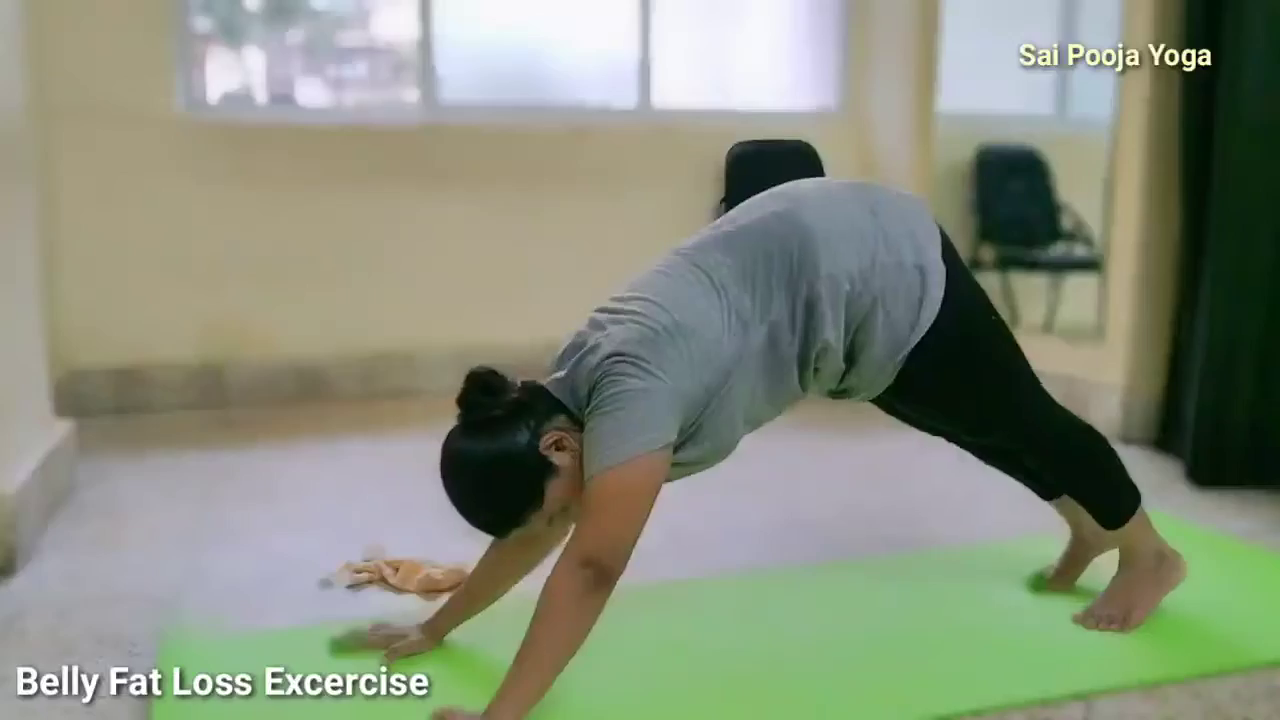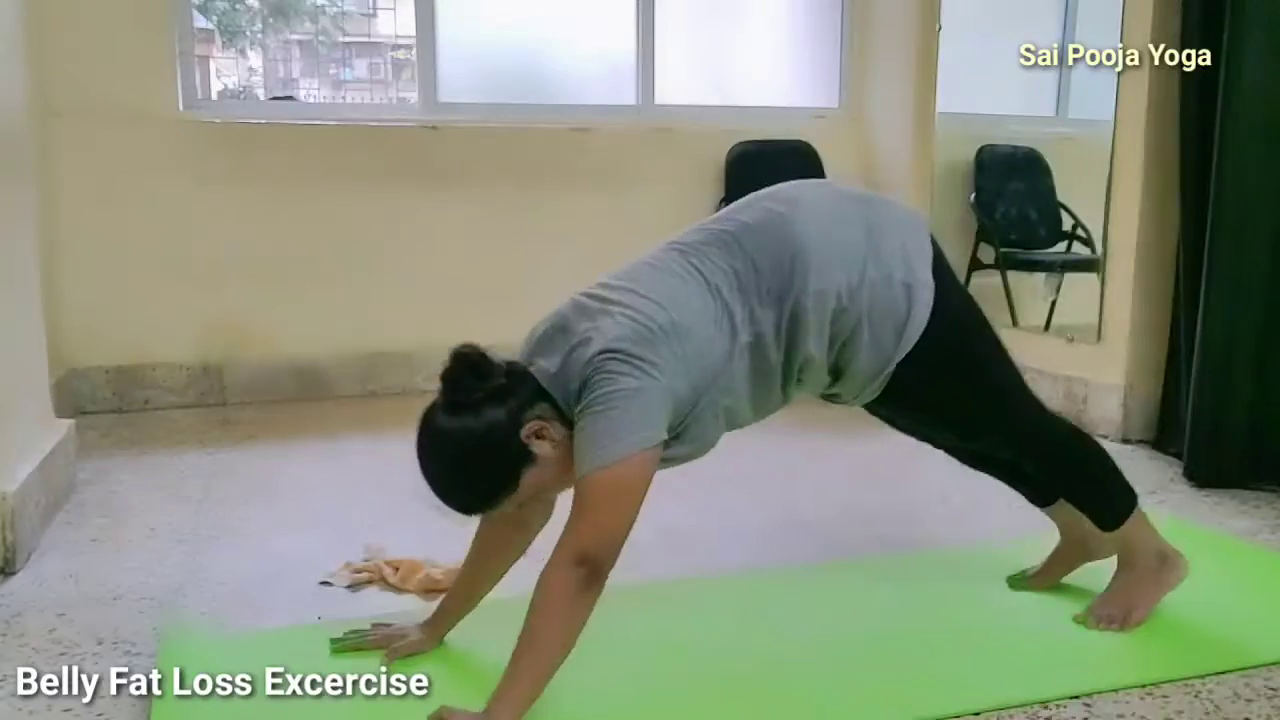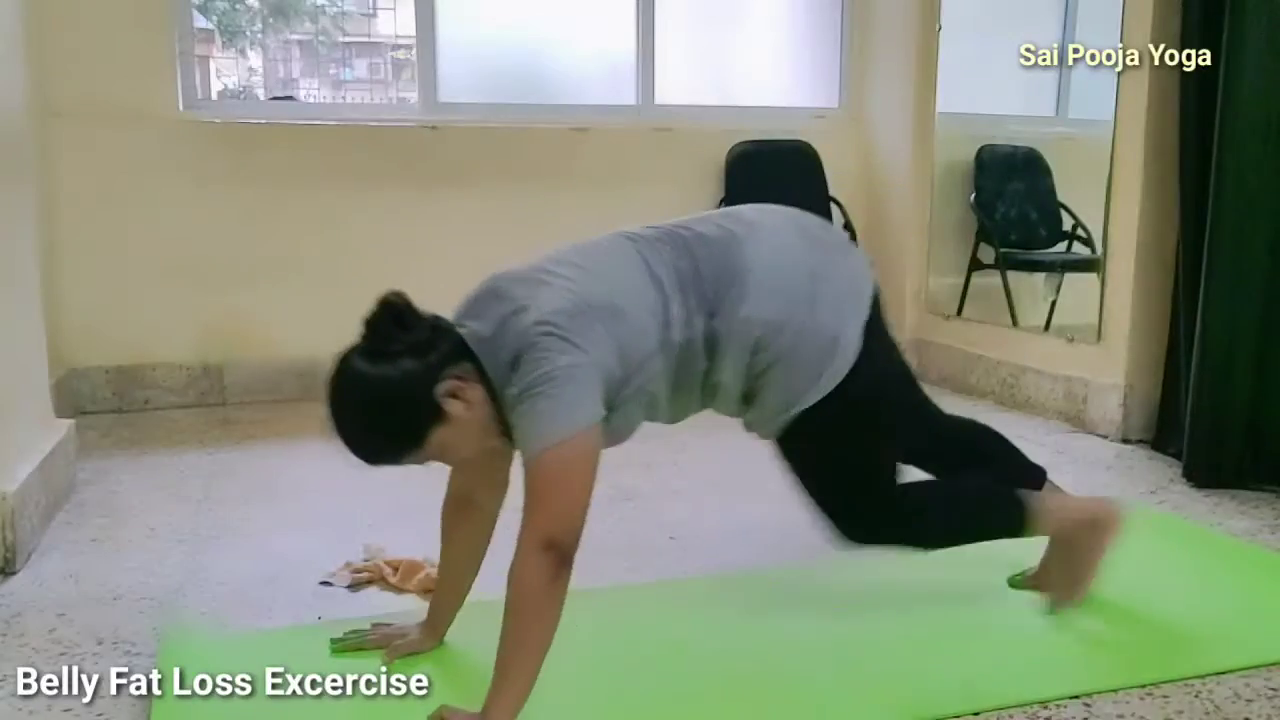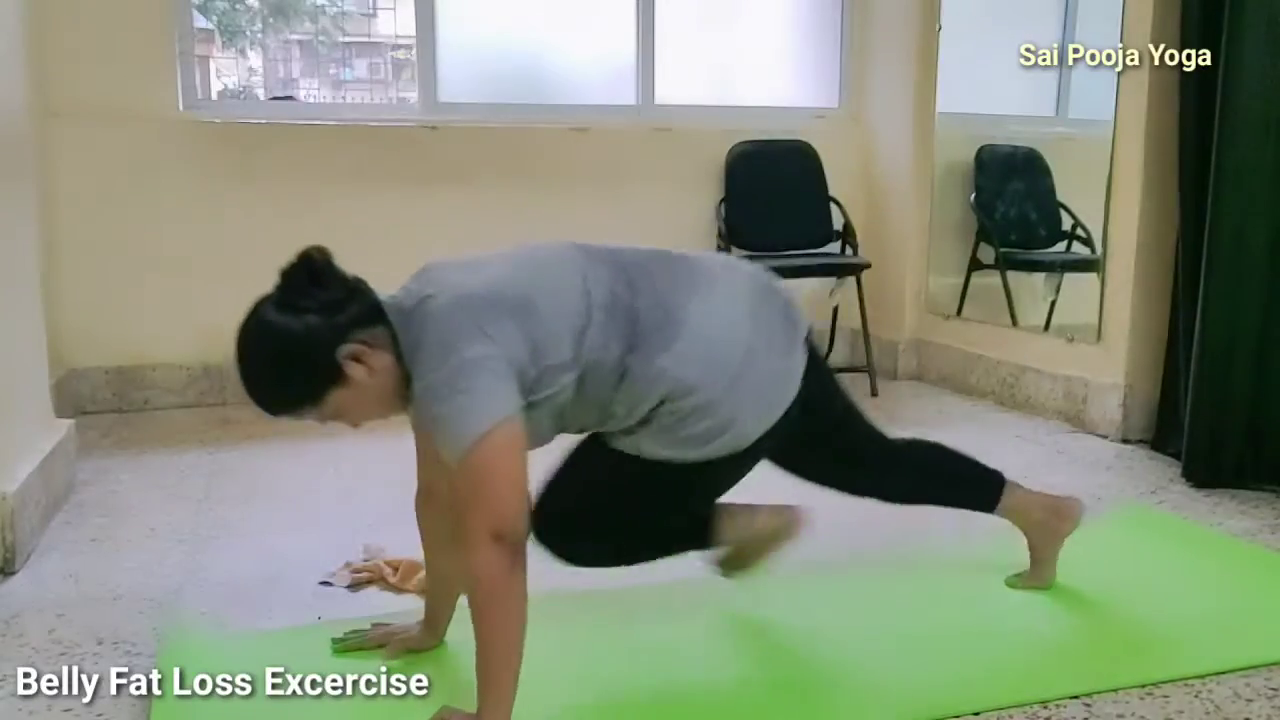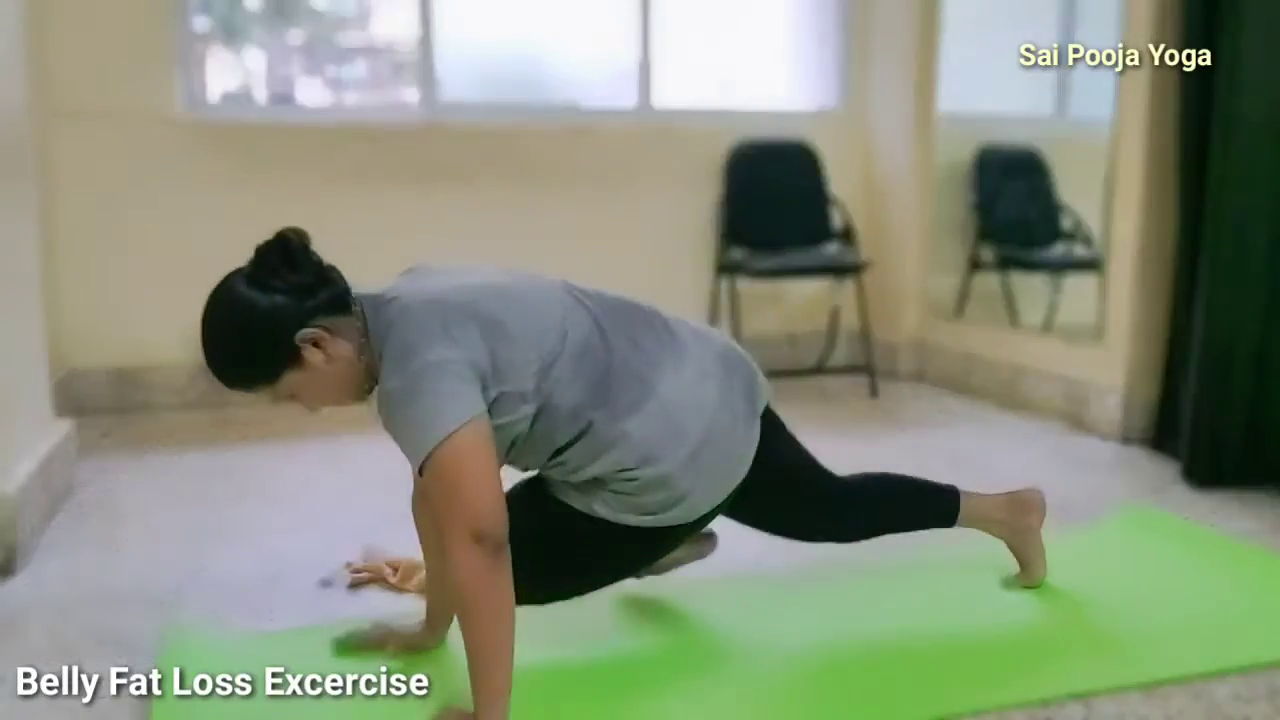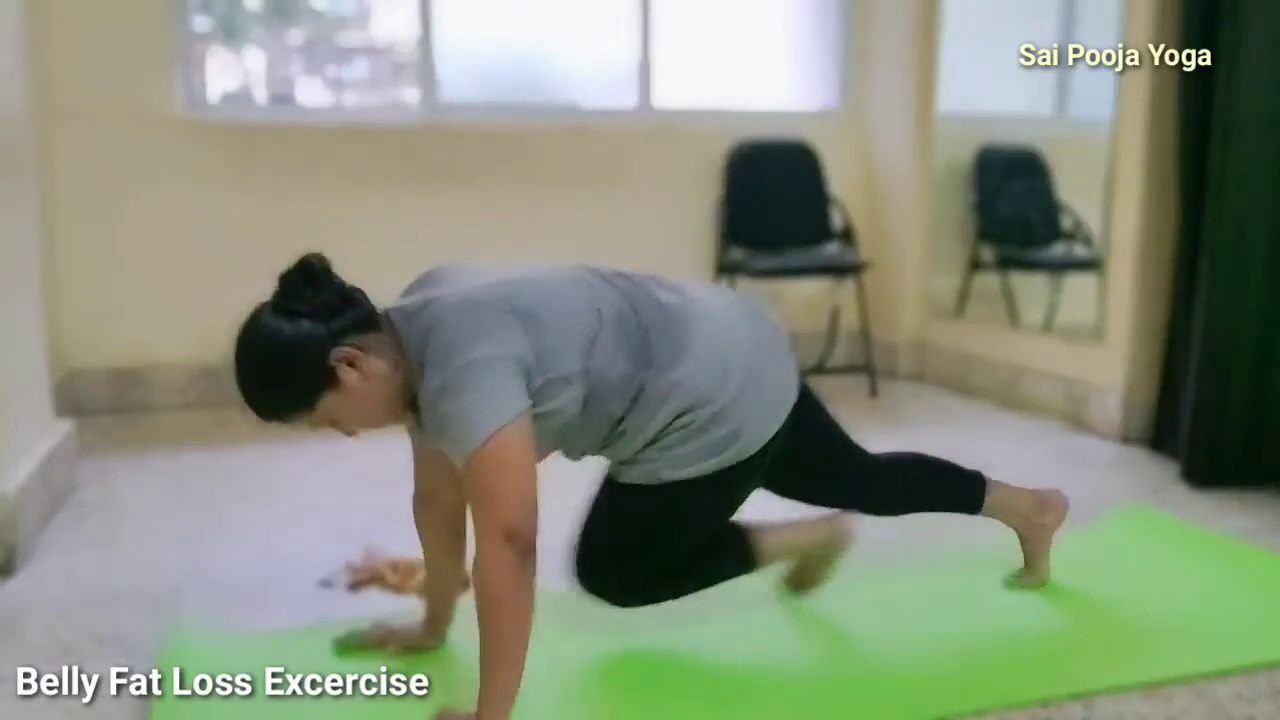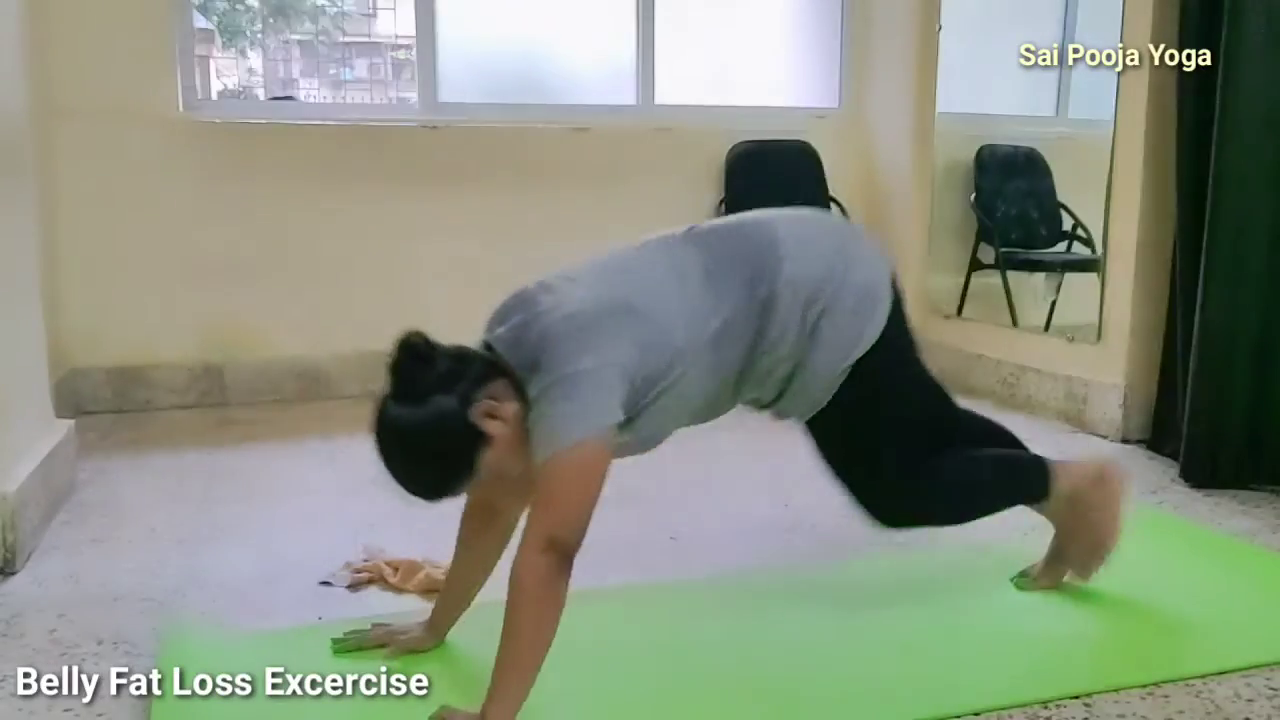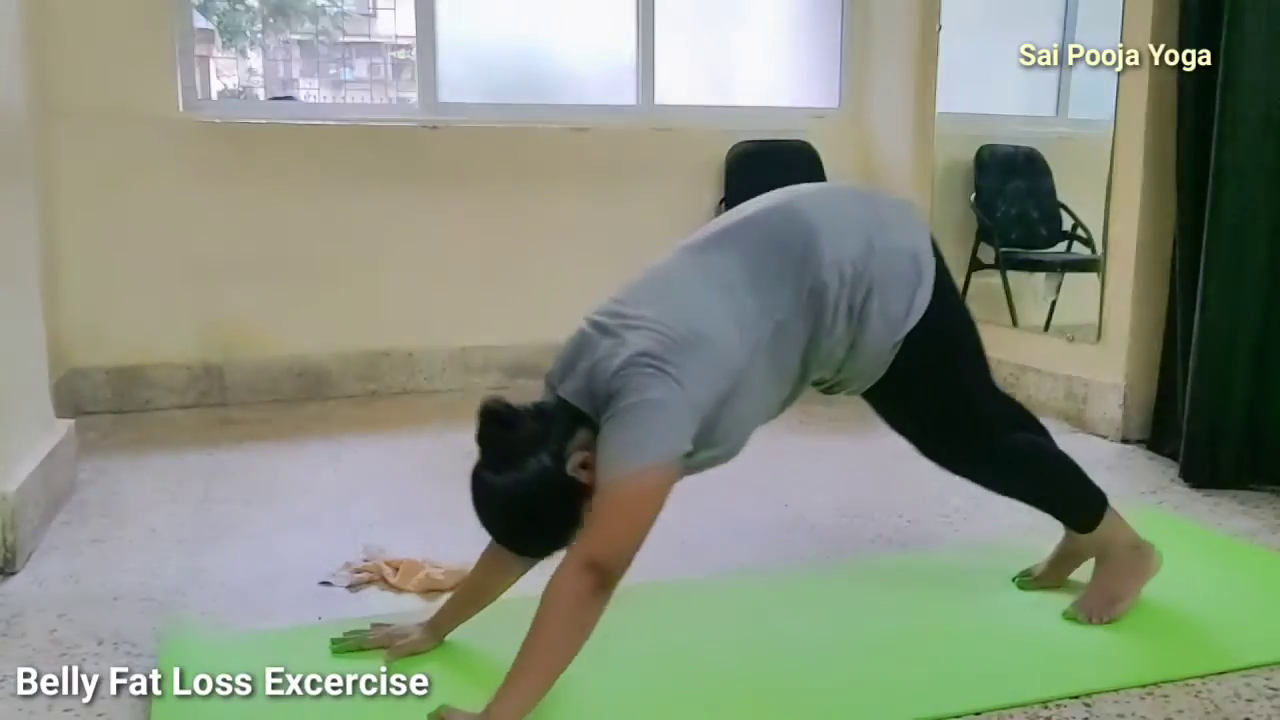
dt=0.3s
person 1, frame 1
left shoulder: (629, 397)
right shoulder: (561, 403)
left elbow: (590, 568)
right elbow: (534, 532)
right wrist: (433, 627)
left hip: (884, 274)
right hip: (826, 250)
left knee: (1018, 415)
right knee: (971, 420)
left ankle: (1150, 555)
right ankle: (1091, 526)
person 1, frame 2
left shoulder: (615, 387)
right shoulder: (534, 379)
left elbow: (583, 561)
right elbow: (514, 518)
right wrist: (434, 626)
left hip: (867, 280)
right hip: (815, 245)
left knee: (1006, 422)
right knee: (966, 428)
left ankle: (1150, 554)
right ankle: (1081, 533)
person 1, frame 3
left shoulder: (545, 369)
right shoulder: (468, 348)
left elbow: (547, 549)
right elbow: (471, 500)
right wrist: (431, 627)
left hip: (798, 316)
right hip: (770, 266)
left knee: (864, 513)
right knee: (917, 430)
left ankle: (1074, 518)
right ankle: (1054, 507)
person 1, frame 4
left shoulder: (452, 363)
right shoulder: (418, 317)
left elbow: (494, 543)
right elbow: (442, 493)
right wrist: (431, 624)
left hip: (716, 386)
right hip: (742, 320)
left knee: (568, 528)
right knee: (867, 460)
left ankle: (741, 524)
right ankle: (1043, 511)
person 1, frame 5
left shoulder: (416, 365)
right shoulder: (401, 314)
left elbow: (478, 545)
right elbow: (435, 491)
right wrist: (432, 626)
left hip: (673, 449)
right hip: (705, 386)
left knee: (514, 552)
right knee: (825, 506)
left ankle: (660, 537)
right ankle: (1008, 511)
person 1, frame 6
left shoulder: (461, 367)
right shoulder: (408, 338)
left elbow: (508, 544)
right elbow: (439, 495)
right wrist: (432, 623)
left hip: (716, 396)
right hip: (727, 354)
left knee: (617, 571)
right knee: (845, 475)
left ankle: (798, 539)
right ankle: (1033, 506)
person 1, frame 7
left shoulder: (569, 379)
right shoulder: (499, 363)
left elbow: (549, 549)
right elbow: (494, 507)
right wrist: (433, 627)
left hip: (822, 297)
right hip: (791, 283)
left knee: (897, 494)
right knee: (928, 425)
left ankle: (1079, 486)
right ankle: (1072, 523)
person 1, frame 8
left shoulder: (648, 402)
right shoulder: (569, 407)
left elbow: (591, 572)
right elbow: (528, 531)
right wrist: (434, 626)
left hip: (872, 267)
right hip: (809, 249)
left knee: (971, 433)
right knee: (968, 422)
left ankle: (1123, 546)
right ankle: (1081, 534)
